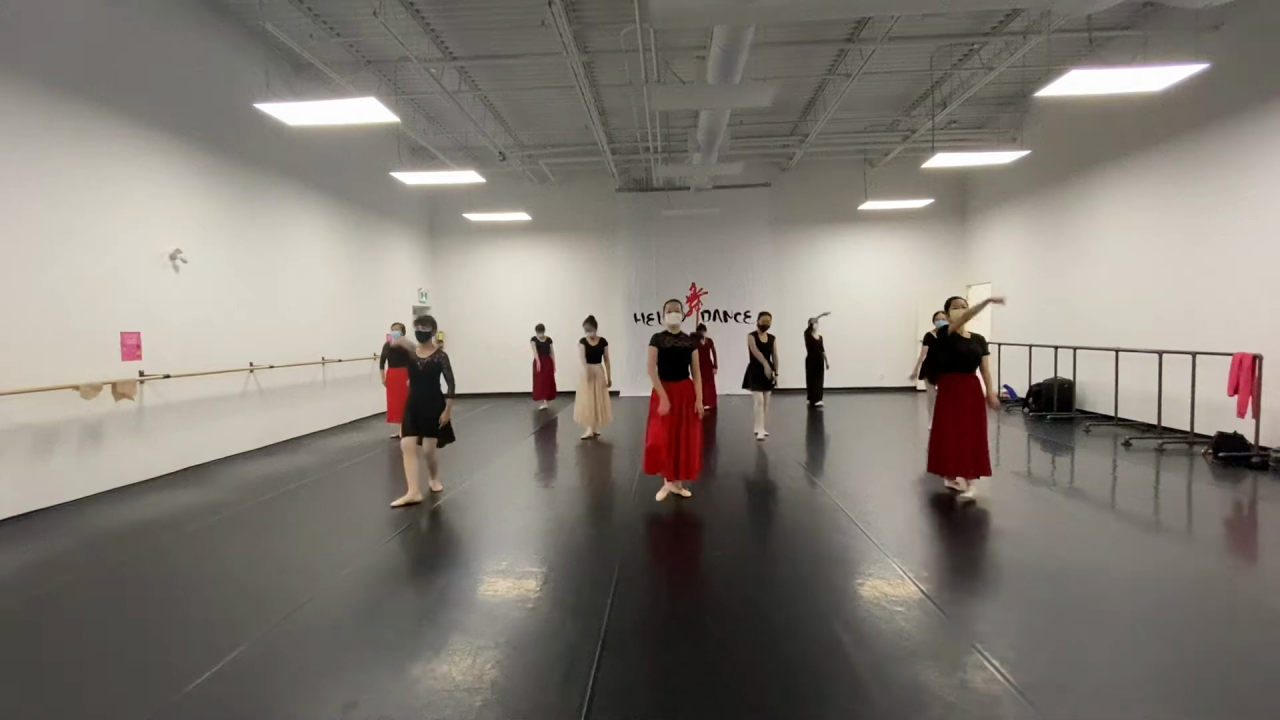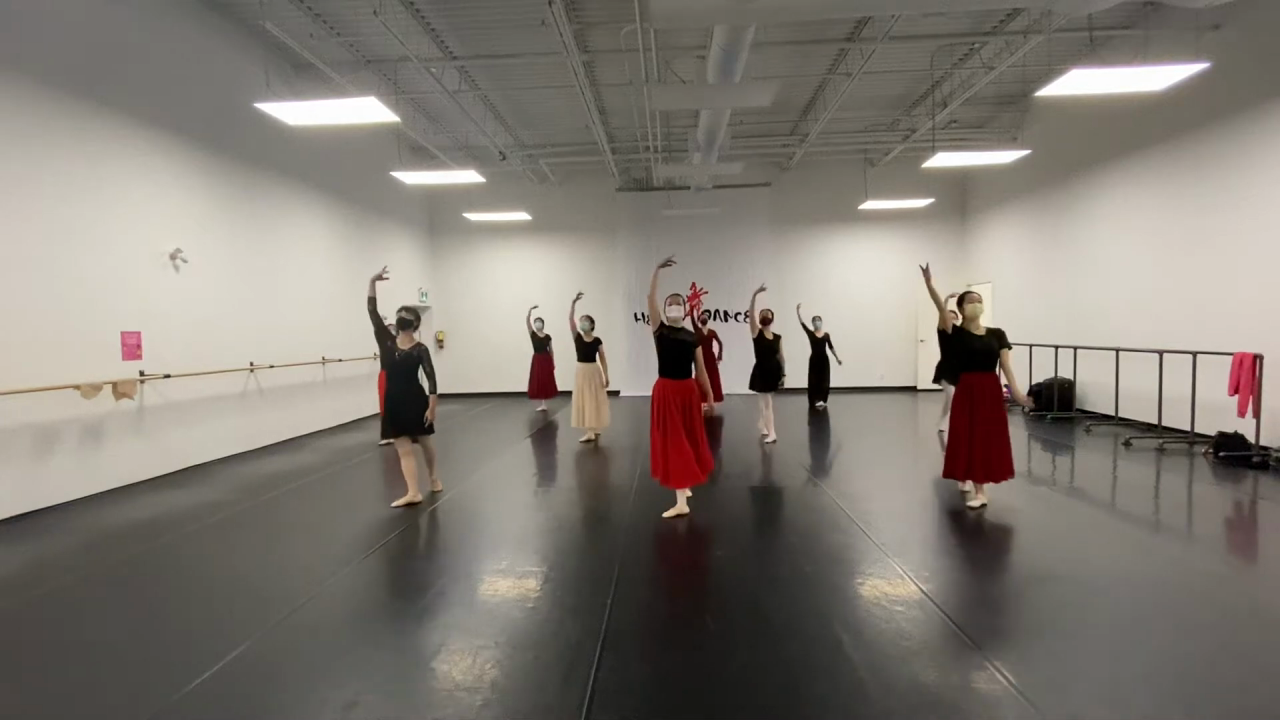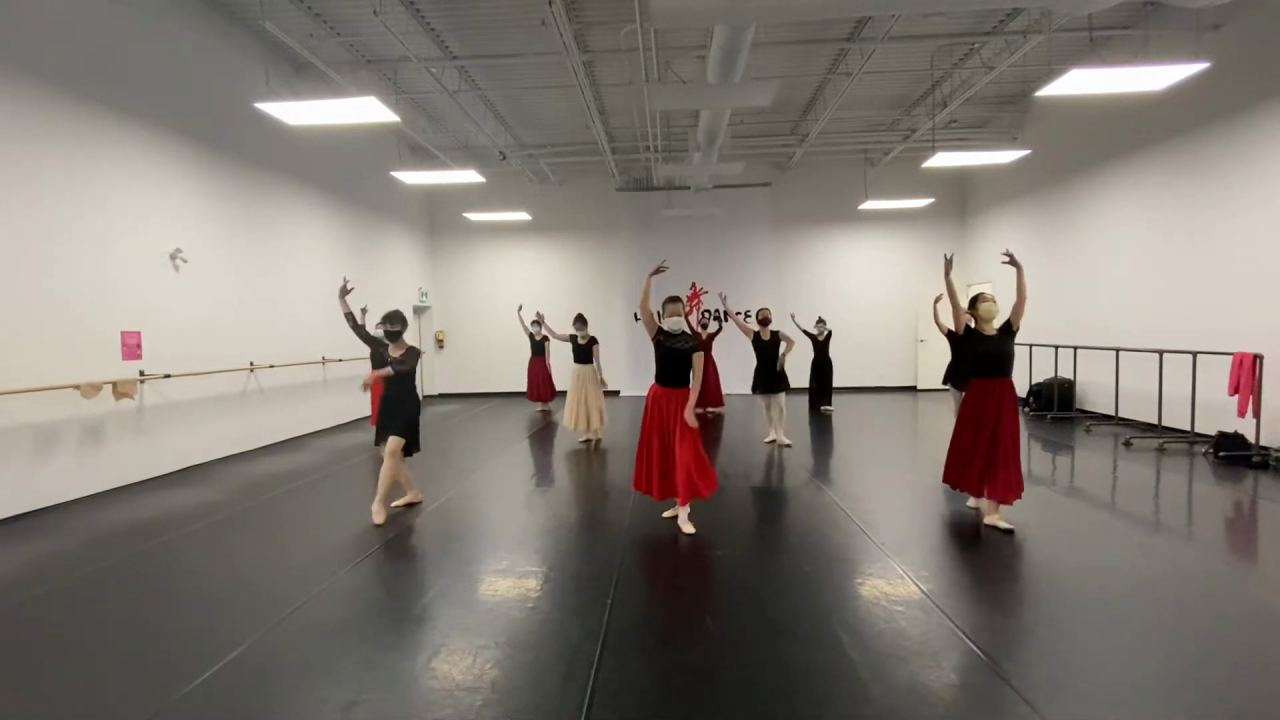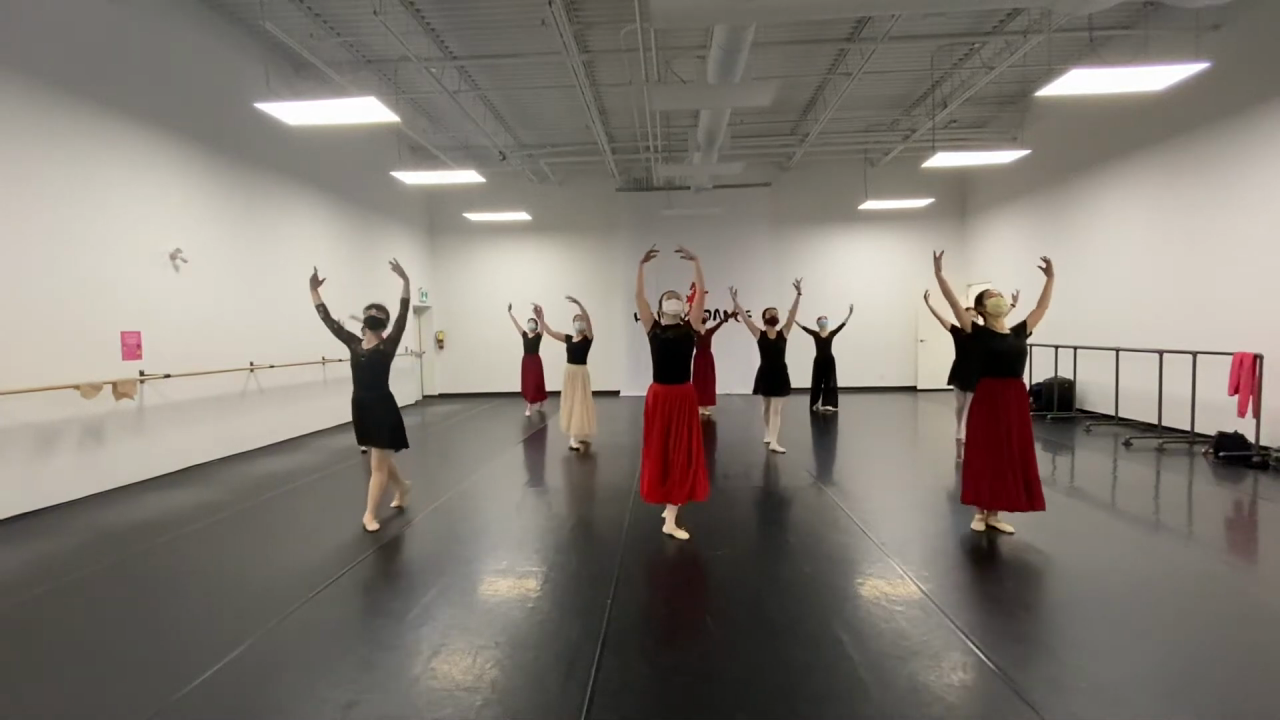
dt=0.7s
person 1, frame 1
left shoulder: (690, 341)
right shoulder: (657, 339)
left elbow: (696, 372)
right elbow: (651, 369)
left wrist: (699, 399)
right wrist: (662, 396)
left hip: (685, 392)
right hip: (663, 391)
left knee: (685, 440)
right knee: (660, 440)
left ankle: (678, 483)
right ankle: (667, 481)
person 1, frame 2
left shoulder: (692, 337)
right shoulder: (659, 330)
left elbow: (700, 369)
right elbow: (651, 298)
left wrist: (709, 395)
right wrist: (657, 270)
left hip: (688, 391)
right hip: (665, 390)
left knee: (688, 440)
right knee: (671, 442)
left ankle: (683, 484)
right ankle: (681, 501)
person 1, frame 3
left shoulder: (694, 343)
right shoulder: (657, 335)
left elbow: (698, 378)
right elbow: (643, 307)
left wrist: (690, 408)
right wrist: (649, 277)
left hip: (682, 399)
right hip: (658, 398)
left knee: (686, 454)
right knee: (661, 453)
left ankle: (683, 512)
right ankle: (680, 503)
person 1, frame 4
left shoulder: (691, 328)
right shoulder: (653, 328)
left elbow: (701, 294)
right elbow: (639, 297)
left wrist: (695, 262)
right wrist: (642, 266)
left hip: (684, 396)
right hip: (658, 396)
left knee: (682, 454)
right knee: (660, 453)
left ankle: (670, 520)
right ankle: (668, 505)
person 2, frame 1
left shoulder: (978, 339)
right shoulder: (945, 335)
left elbow: (984, 368)
right elbow: (964, 319)
left wrist: (991, 392)
right wrist: (987, 301)
left hip: (972, 388)
right hip: (950, 388)
left knee: (970, 437)
right knee: (953, 436)
left ankle: (954, 478)
right ankle: (960, 480)
person 2, frame 2
left shoulder: (996, 334)
right shoulder: (956, 333)
left elbow: (1005, 362)
right elbow: (941, 308)
left wrist: (1016, 388)
right wrist: (928, 283)
left hip: (991, 390)
right hip: (966, 390)
left knee: (989, 438)
right knee: (968, 439)
left ankle: (980, 483)
right ankle: (978, 491)
person 2, frame 3
left shoulder: (1007, 333)
right shoulder: (968, 336)
left elbow: (1021, 300)
right elbow: (955, 305)
left wrist: (1018, 269)
right wrist: (947, 276)
left hip: (1005, 397)
right hip: (977, 396)
left knee: (1002, 452)
right knee: (973, 449)
left ankle: (992, 513)
right ankle: (977, 493)
person 2, frame 4
left shoulder: (1019, 332)
right shoulder: (977, 333)
left elbow: (1042, 307)
right elbow: (953, 303)
left wrist: (1050, 278)
right wrist: (938, 273)
left hip: (1016, 400)
right hip: (988, 399)
left knee: (1011, 458)
right knee: (984, 457)
left ankle: (994, 514)
right ankle: (980, 514)
person 3, frame 1
left shoulder: (440, 355)
right shoulder: (409, 351)
left elbow: (450, 384)
left wrist: (447, 410)
right wrist: (402, 342)
left hip: (434, 405)
right hip: (413, 405)
left knee: (429, 449)
right knee: (407, 448)
left ankle: (434, 478)
right ankle: (413, 492)
person 3, frame 2
left shoulder: (420, 349)
right shoulder: (387, 341)
left elbow: (431, 379)
right elbow: (373, 312)
left wrist: (432, 407)
right wrist: (373, 283)
left hip: (414, 400)
right hip: (393, 401)
left knee: (425, 443)
right knee: (404, 449)
left ankle: (433, 477)
right ankle: (413, 493)
person 3, frame 3
left shoulder: (412, 352)
right shoulder: (380, 347)
left elbow: (405, 368)
right elbow: (356, 327)
left wrist: (377, 374)
right wrist: (342, 299)
left hip: (407, 407)
right hip: (387, 406)
left knee: (391, 451)
right knee: (390, 455)
left ankle: (379, 502)
right ankle: (413, 493)
person 3, frame 4
left shoulder: (388, 345)
right shoulder: (354, 343)
left elbow: (403, 315)
right elbow: (327, 319)
left wrist: (405, 282)
right wrist: (314, 291)
left hip: (382, 406)
right hip: (360, 405)
left knee: (378, 463)
right knee: (381, 458)
left ankle: (369, 514)
right ankle: (401, 487)
